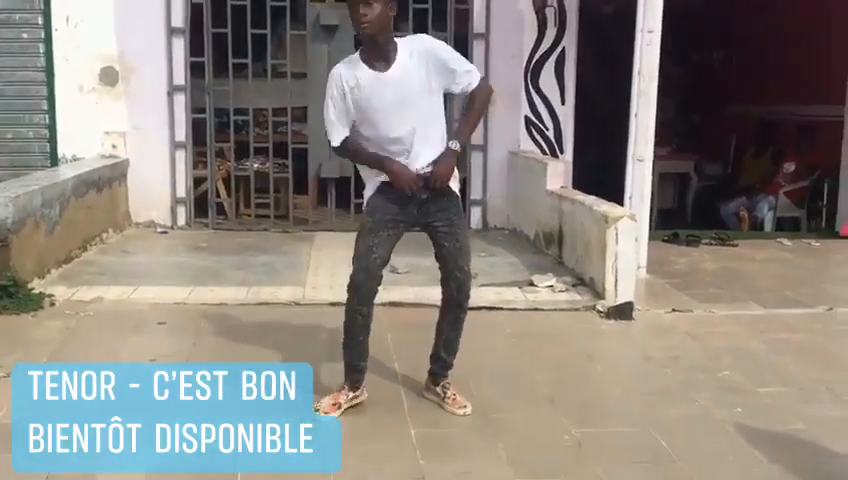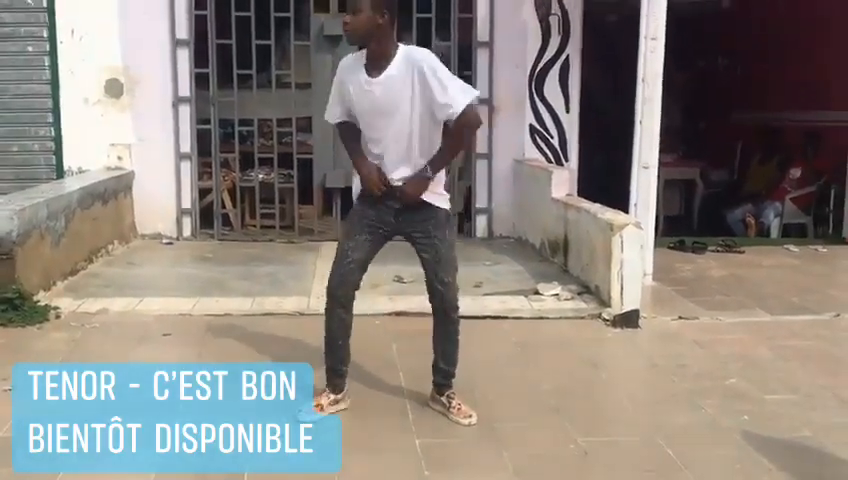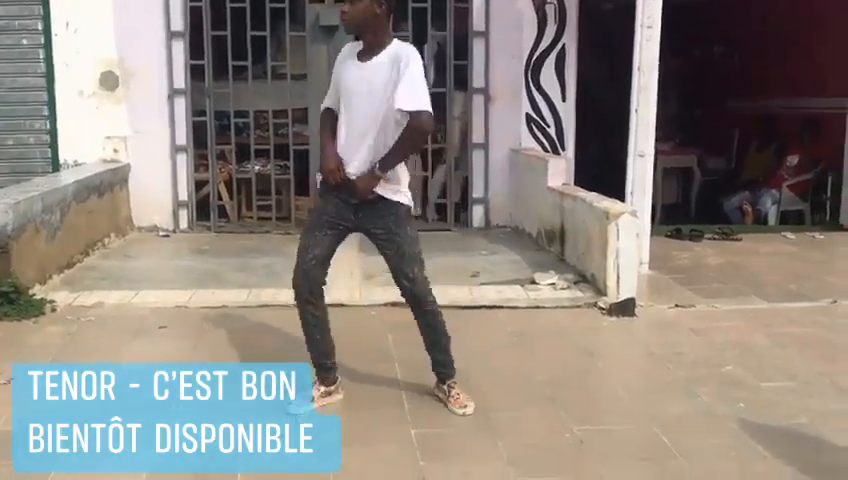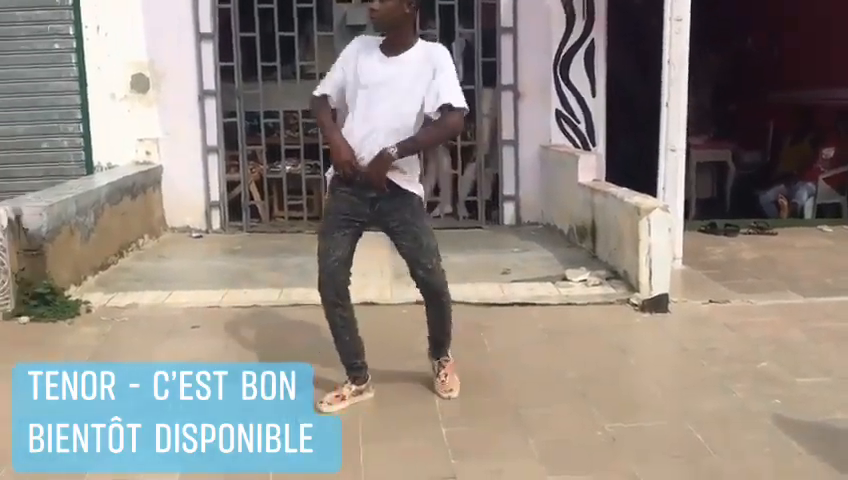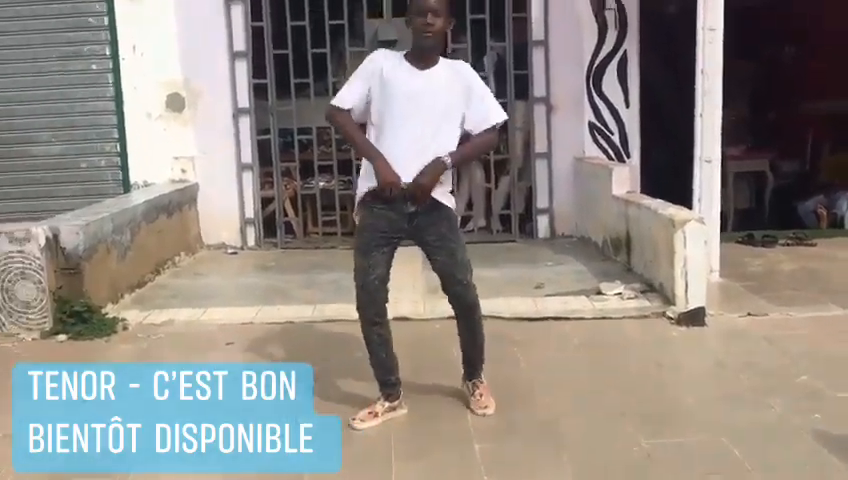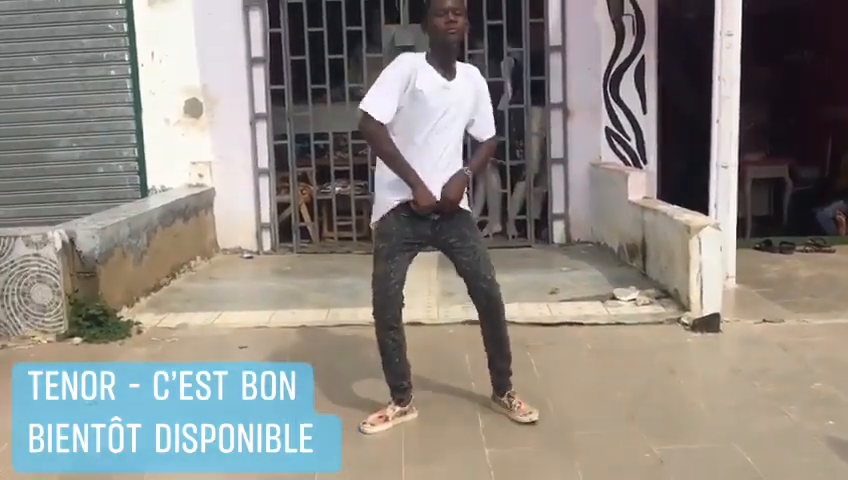
dt=0.2s
person 1, frame 1
left shoulder: (427, 49)
right shoulder: (343, 75)
left elbow: (481, 89)
right elbow: (341, 142)
left wrist: (452, 150)
right wrist: (390, 167)
left hip: (440, 188)
right hip: (388, 190)
left knee: (459, 285)
right knee: (362, 283)
left ankle: (438, 380)
right ankle: (353, 384)
person 1, frame 2
left shoulder: (419, 63)
right shoulder: (348, 70)
left elbow: (469, 118)
left wrist: (427, 175)
right wrist: (362, 163)
left hip: (424, 200)
right hip: (373, 197)
left knee: (445, 296)
right knee: (339, 287)
left ankle: (443, 391)
right ankle: (336, 389)
person 1, frame 3
left shoulder: (404, 57)
right shoulder: (345, 56)
left elbow: (420, 125)
left wrist: (375, 172)
right wrist: (328, 150)
left hip: (384, 194)
right hip: (336, 191)
left knee: (417, 289)
right knee: (305, 281)
left ankle: (446, 380)
right ankle: (327, 381)
person 1, frame 4
left shoulder: (433, 56)
right shoulder: (358, 50)
left elbow: (453, 120)
right elbow: (322, 100)
left wrist: (390, 154)
right wrist: (337, 142)
left hip: (398, 187)
right hip: (347, 186)
left knee: (432, 280)
right knee: (331, 283)
left ankle: (442, 358)
right ankle: (358, 379)
person 1, frame 5
left shoulder: (460, 74)
right shoulder: (381, 62)
left elbow: (491, 131)
right elbow: (337, 112)
left wrist: (441, 165)
right wrist: (377, 160)
left hip: (433, 202)
right hip: (380, 202)
left knee: (464, 295)
right knee: (369, 299)
left ankle: (474, 378)
right ankle: (390, 396)
person 1, frame 6
left shoulder: (473, 79)
right shoulder: (406, 66)
left elbow: (488, 141)
right elbow: (369, 124)
left wrist: (462, 177)
right wrist: (414, 183)
left hip: (452, 208)
right hip: (401, 207)
left knee: (489, 297)
right knee: (385, 304)
left ankle: (503, 390)
right ankle: (401, 399)
